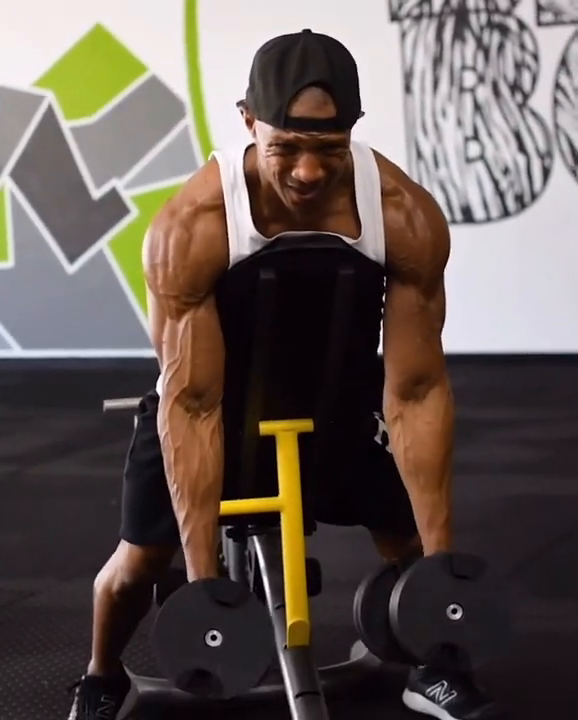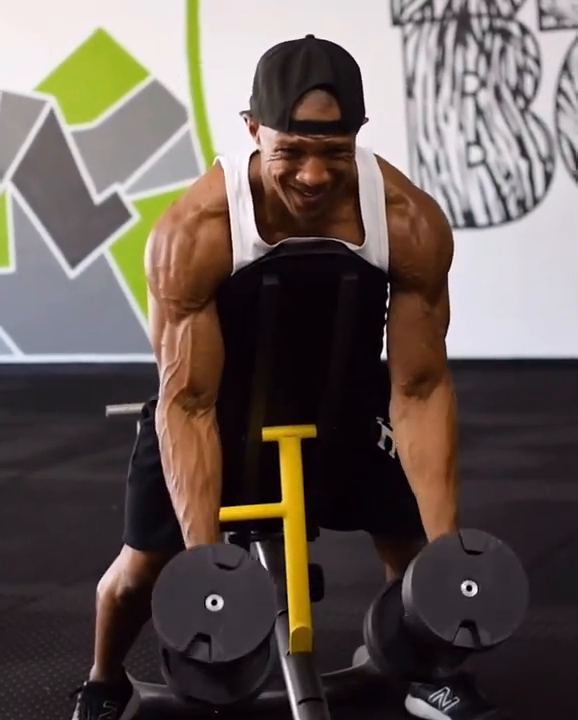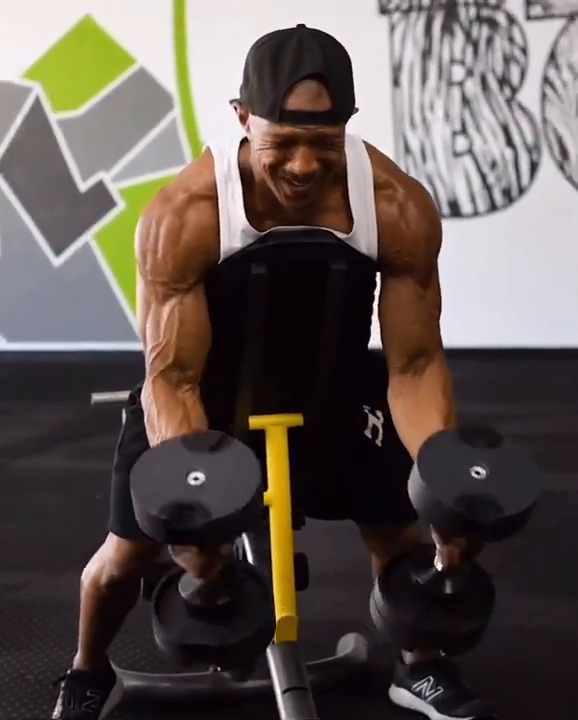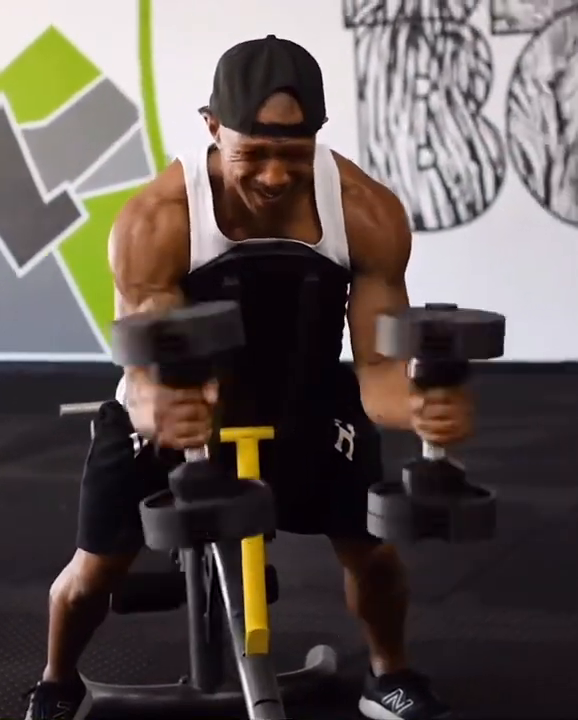
dt=0.2s
person 1, frame 1
left shoulder: (408, 217)
right shoulder: (188, 226)
left elbow: (415, 390)
right elbow: (192, 404)
left wrist: (441, 554)
right wrist: (204, 577)
right hip: (215, 390)
left knee: (410, 540)
right knee: (140, 559)
person 1, frame 2
left shoulder: (411, 222)
right shoulder: (192, 231)
left elbow: (420, 388)
right elbow: (187, 404)
left wrist: (448, 543)
right hip: (220, 395)
left knee: (412, 542)
right knee: (144, 561)
person 1, frame 3
left shoulder: (400, 208)
right shoulder: (181, 215)
left elbow: (415, 364)
right elbow: (171, 376)
right hip: (210, 380)
left knee: (401, 530)
right knee: (127, 551)
person 1, frame 4
left shoulder: (368, 211)
right shoulder: (155, 219)
left elbow: (378, 366)
right elbow: (141, 378)
left wrist: (419, 407)
right wrist: (160, 411)
right hip: (173, 399)
left knee: (371, 546)
right knee: (96, 567)
